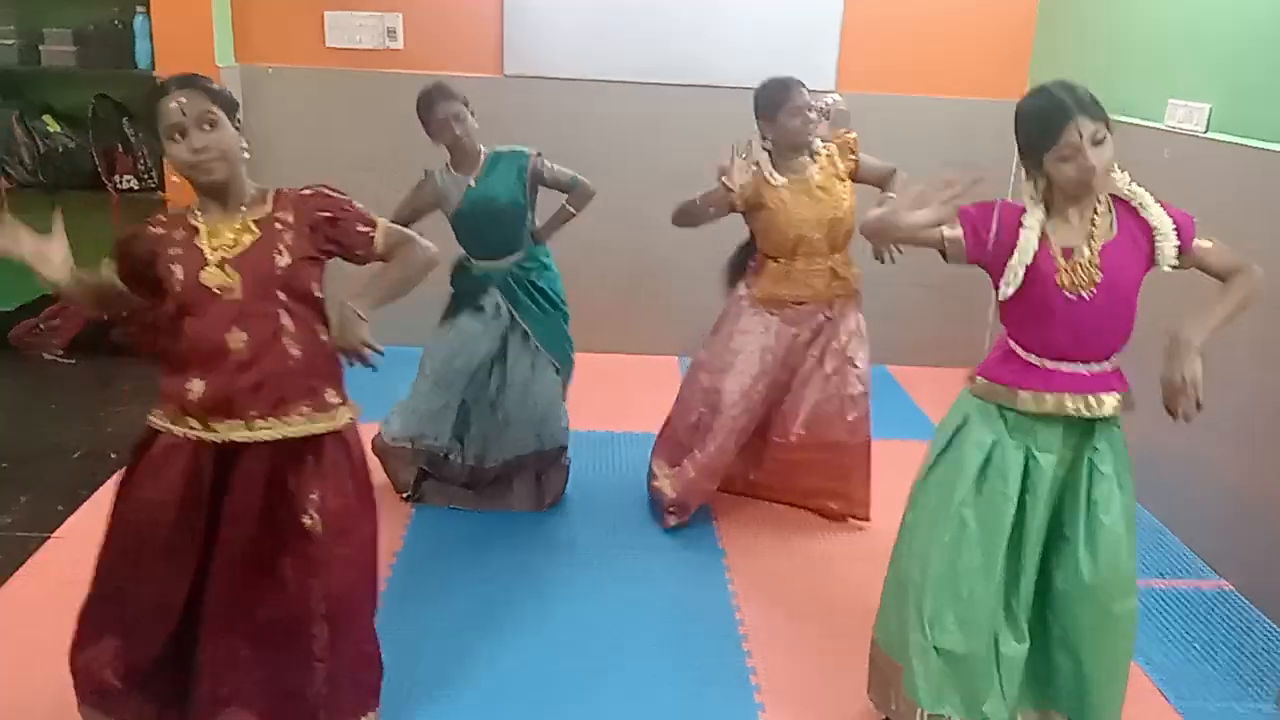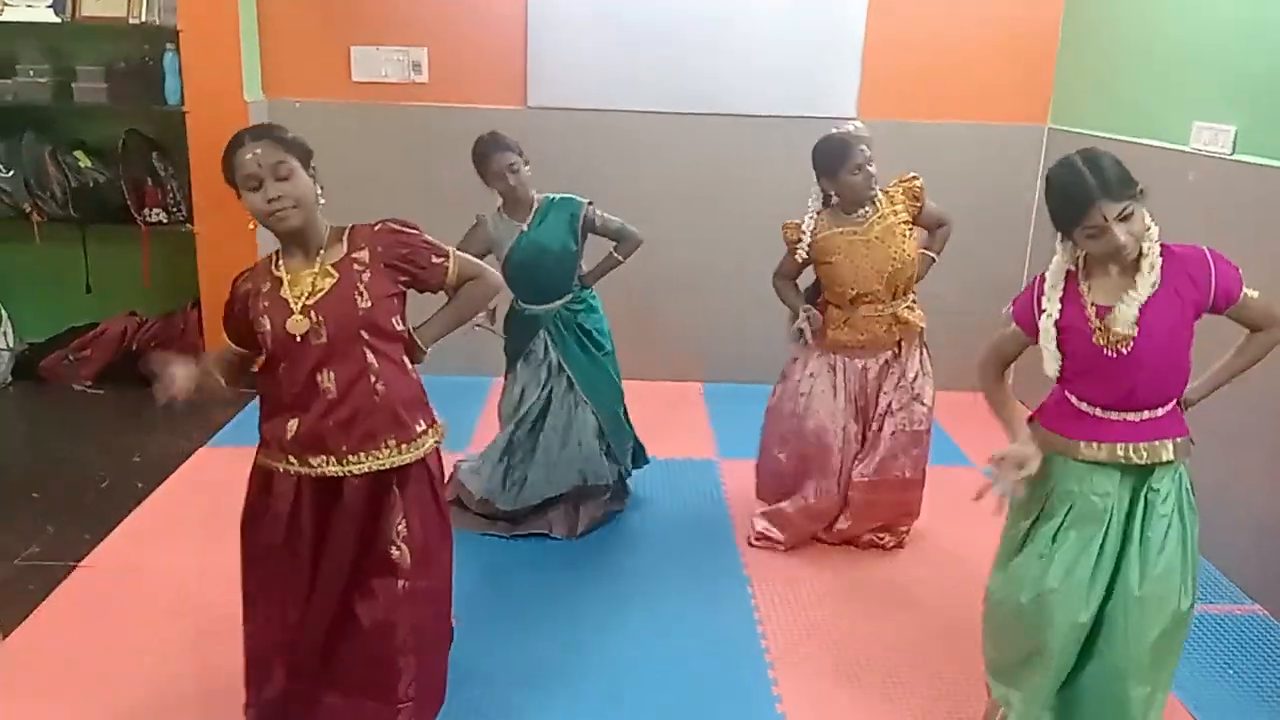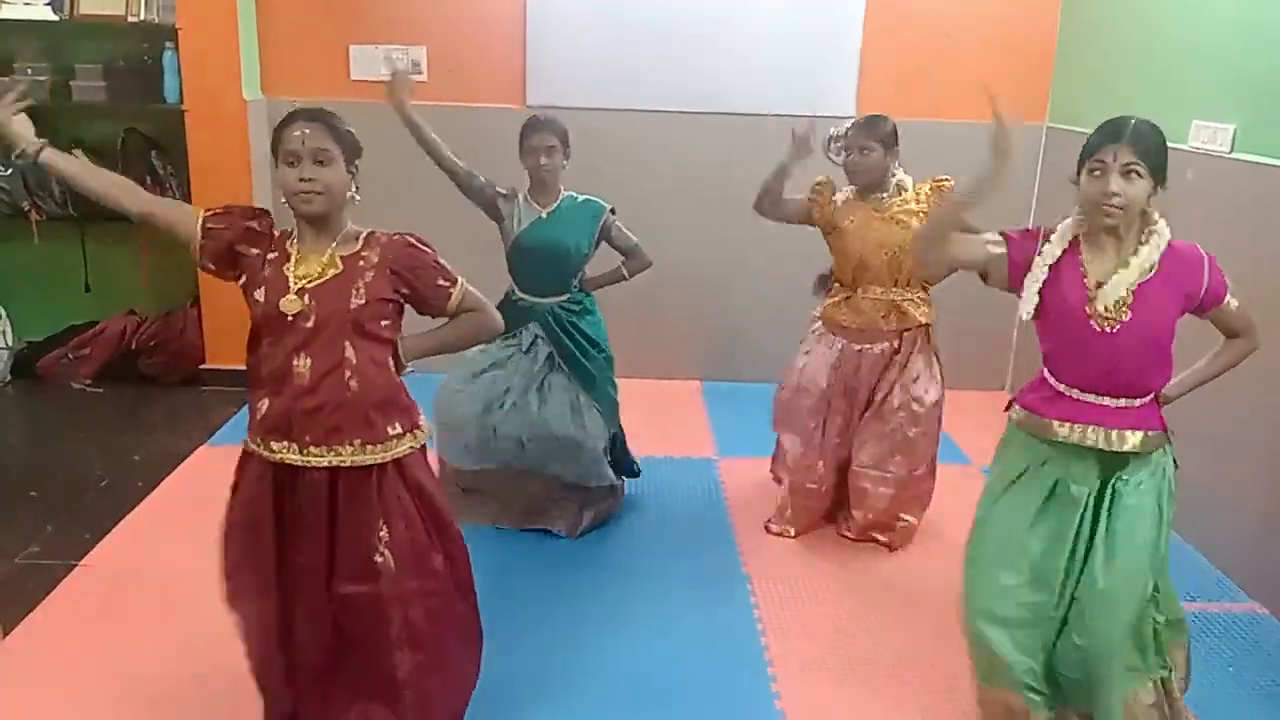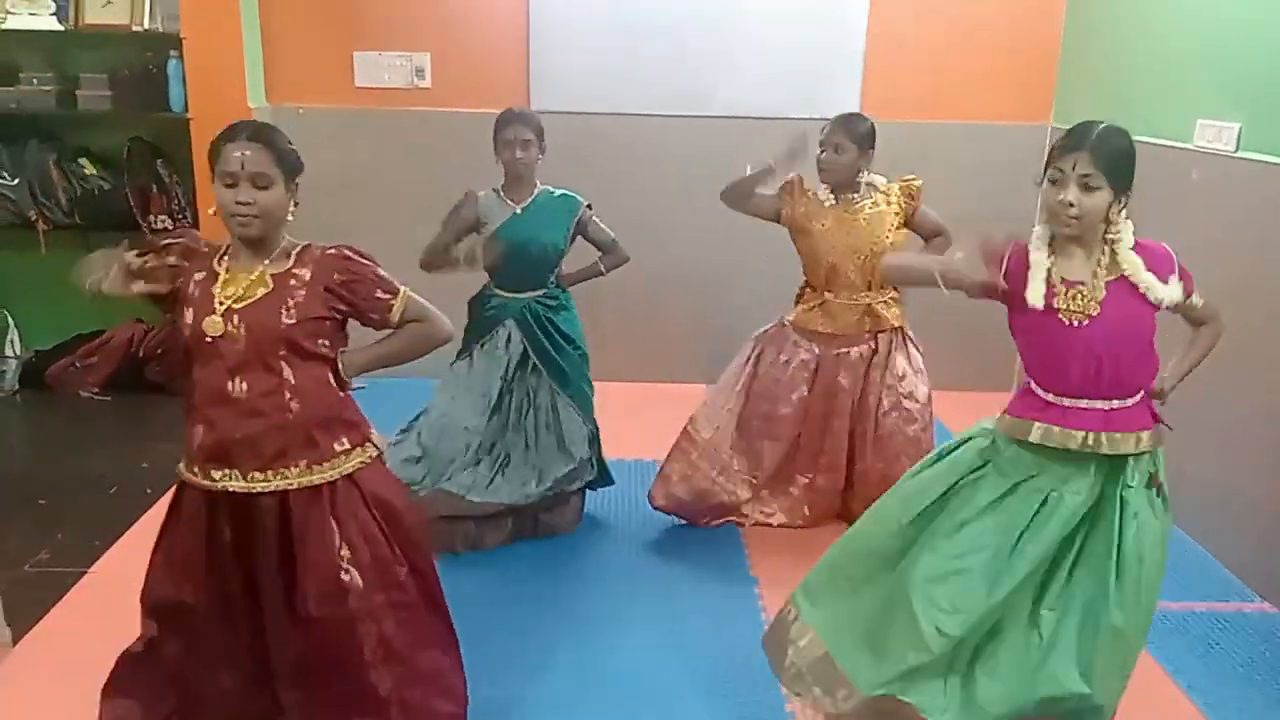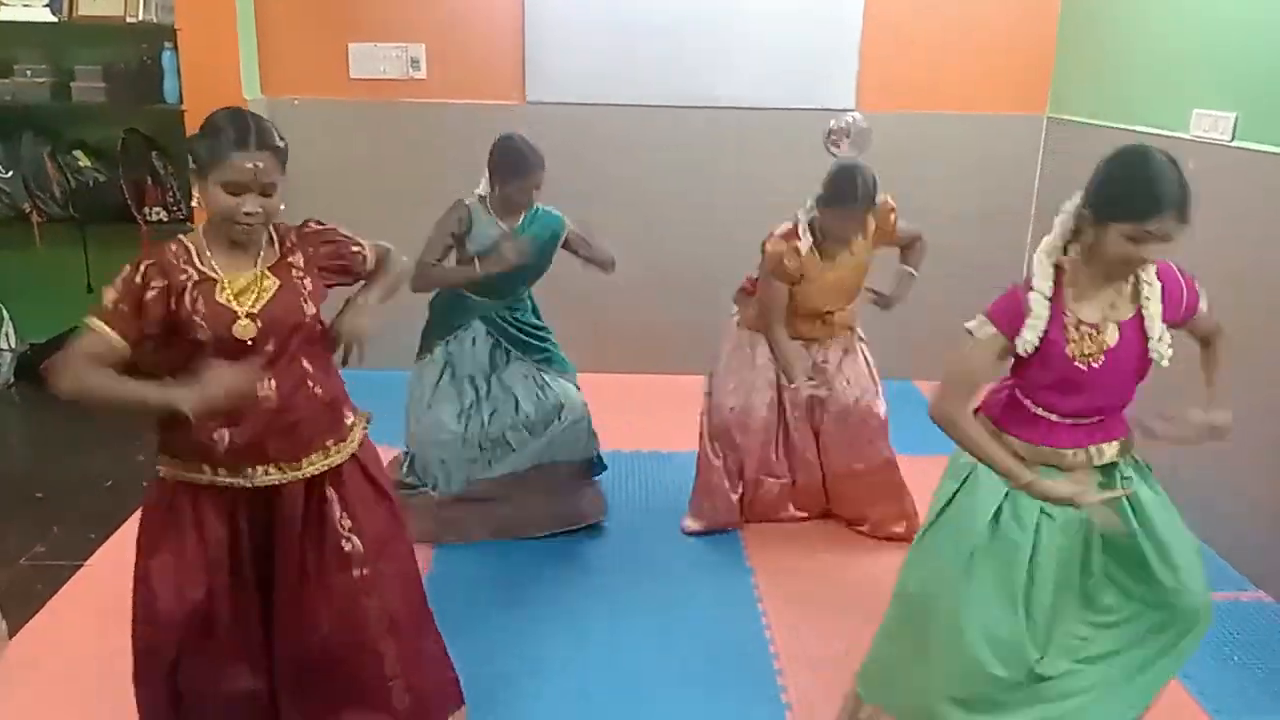
dt=0.4s
person 1, frame 1
left shoulder: (307, 210)
right shoulder: (159, 238)
left elbow: (420, 252)
right elbow: (123, 305)
left wrist: (356, 305)
right wrist: (65, 275)
left hip: (304, 441)
right hip: (194, 448)
left knee: (313, 593)
right knee: (159, 598)
person 1, frame 2
left shoulder: (383, 245)
right shoulder: (251, 290)
left elbow: (486, 280)
right elbow: (240, 362)
left wrist: (417, 340)
right wrist: (195, 376)
left hip: (393, 471)
right hip: (296, 482)
left knee: (391, 624)
right knee: (292, 626)
person 1, frame 3
left shoulder: (395, 255)
right shoulder: (253, 245)
left elbow: (485, 319)
right elbow: (144, 205)
left wrist: (400, 349)
left hip: (374, 468)
right hip: (278, 469)
left knee: (389, 616)
right knee: (288, 612)
person 1, frame 4
left shoulder: (330, 270)
right shoulder: (186, 265)
left elbow: (435, 327)
right elbow: (99, 271)
left wrist: (345, 362)
right wrist: (114, 272)
left hip: (327, 485)
right hip: (219, 495)
left knee: (361, 630)
right knee: (199, 637)
person 1, frame 5
left shoulder: (311, 248)
right shoulder: (160, 276)
left elbow: (390, 261)
right elbow: (70, 375)
left wrist: (361, 310)
right wrist: (179, 393)
left hip: (328, 471)
right hip: (209, 488)
left knee: (363, 614)
right knee: (203, 634)
person 2, frame 1
left shoulder: (1148, 222)
right shoulder: (1002, 226)
left elbow: (1246, 275)
right elbow: (873, 229)
left wrist: (1190, 342)
right wrist: (902, 219)
left hip: (1091, 434)
right hip: (1000, 424)
left knee: (1093, 593)
right knee: (957, 580)
person 2, frame 2
left shoulder: (1198, 270)
right shoulder: (1050, 292)
right elbow: (993, 367)
left wrist: (1197, 390)
right wrist: (1020, 440)
left hip: (1154, 478)
right hip: (1064, 469)
left knee: (1137, 632)
right knee: (1047, 613)
person 2, frame 3
left shoulder: (1186, 266)
right shoulder: (1039, 254)
left elbow: (1245, 337)
right elbow: (925, 256)
left wrist: (1172, 387)
right wrist: (987, 181)
left hip: (1131, 469)
right hip: (1041, 454)
left knee: (1105, 617)
right knee: (1006, 597)
person 2, frame 4
left shoulder: (1151, 265)
right shoulder: (1012, 264)
left elbow: (1211, 323)
right elbow: (893, 267)
left wrist: (1166, 381)
right wrist: (958, 271)
left hip: (1123, 477)
right hip: (1027, 461)
left knee: (1096, 633)
right knee: (930, 562)
person 2, frame 5
left shoulder: (1166, 288)
right shoulder: (1032, 299)
left elbow: (1212, 336)
right elbow: (948, 406)
left wrist: (1210, 407)
right wrist: (1038, 486)
left hip: (1109, 470)
right hip: (1019, 469)
left knee: (1174, 600)
right knee: (955, 620)
person 3, frame 1
left shoulder: (520, 163)
right shoulder: (437, 184)
left elbow: (583, 190)
right elbow: (394, 228)
left wrist: (543, 232)
left hip: (530, 286)
right hip: (478, 292)
left knee: (534, 386)
right knee: (454, 383)
left ankle: (531, 477)
right ankle: (457, 471)
person 3, frame 2
left shoulder: (570, 210)
right shoulder: (488, 230)
left elbow: (632, 238)
left wrist: (591, 277)
left hip: (579, 329)
right hip: (530, 333)
left knee: (584, 424)
right knee: (526, 427)
left ankle: (580, 503)
right ankle: (517, 499)
person 3, frame 3
left shoulder: (591, 213)
right shoulder: (504, 205)
left elbow: (641, 259)
right elbow: (453, 166)
left wrist: (588, 282)
right wrist: (406, 112)
left hip: (572, 330)
right hip: (520, 329)
left knee: (575, 425)
right knee: (463, 402)
left ankle: (583, 501)
right ankle: (504, 492)
person 3, frame 4
left shoulder: (567, 206)
right shoulder: (478, 206)
left elbow: (618, 253)
right elbow: (428, 260)
left wrist: (567, 279)
right wrist: (463, 256)
left hip: (550, 328)
right hip: (495, 327)
left knee: (556, 427)
right knee: (461, 422)
left ankle: (552, 511)
person 3, frame 5
left shoulder: (548, 222)
right shoulder: (465, 214)
left elbow: (605, 263)
right elbow: (422, 278)
left wrist: (585, 249)
right wrist: (486, 267)
left hip: (516, 326)
right hip: (462, 329)
left knee: (561, 406)
right knee: (446, 425)
left ankle: (553, 500)
right ankle: (447, 504)
person 4, frame 1
left shoulder: (838, 158)
right shoulder: (752, 177)
left elbow: (893, 175)
right elbow: (681, 217)
right wrist: (723, 199)
left hip: (833, 308)
right hip: (768, 308)
left knee: (838, 403)
right knee: (727, 396)
left ankle: (826, 491)
right ankle: (682, 484)
person 4, frame 2
left shoulder: (902, 202)
right shoulder: (815, 233)
left elbow: (944, 226)
right elbow: (781, 279)
left wrist: (921, 266)
right wrist: (800, 310)
left hip: (898, 350)
right hip: (835, 351)
left knee: (897, 445)
right knee: (816, 439)
left ankle: (868, 522)
right ankle: (791, 518)
person 4, frame 3
left shoulder: (925, 200)
right shoulder: (832, 204)
right elbow: (765, 206)
right wrist: (790, 162)
left hip: (904, 341)
right hip: (841, 336)
left knee: (897, 433)
right knee: (805, 415)
left ankle: (878, 518)
right ankle: (803, 508)
person 4, frame 4
left shoulder: (895, 201)
right shoulder: (801, 205)
left elbow: (942, 236)
right elbow: (732, 197)
right wrist: (774, 170)
left hip: (880, 343)
right hip: (812, 339)
left knee: (900, 430)
right knee: (765, 411)
person 4, frame 5
left shoulder: (873, 229)
right shoulder: (785, 250)
left elbow: (915, 240)
right elbow: (775, 325)
left wrist: (905, 278)
right wrist: (796, 383)
left hip: (833, 339)
right hip: (766, 337)
left knee: (858, 422)
right knee: (739, 418)
left ankle: (867, 510)
right ankle: (737, 503)
